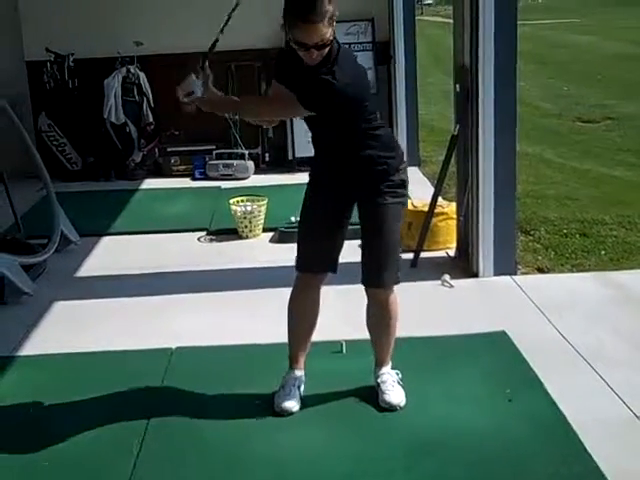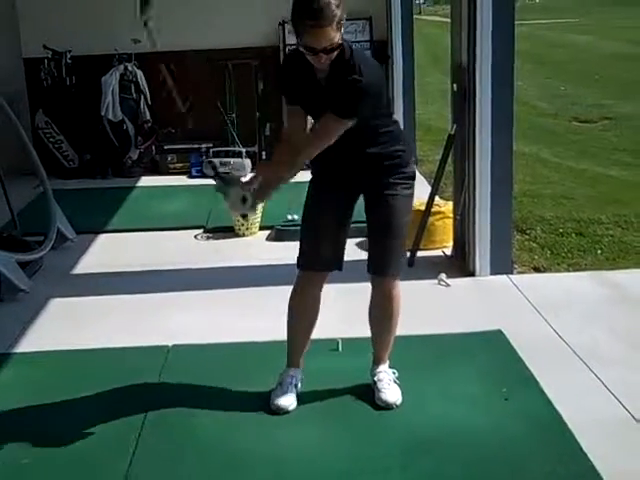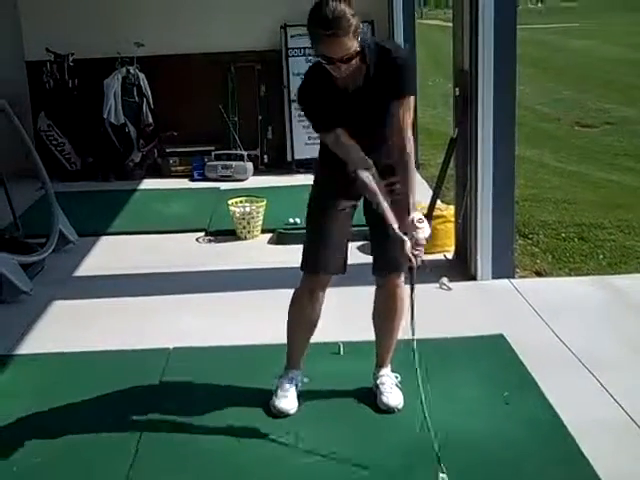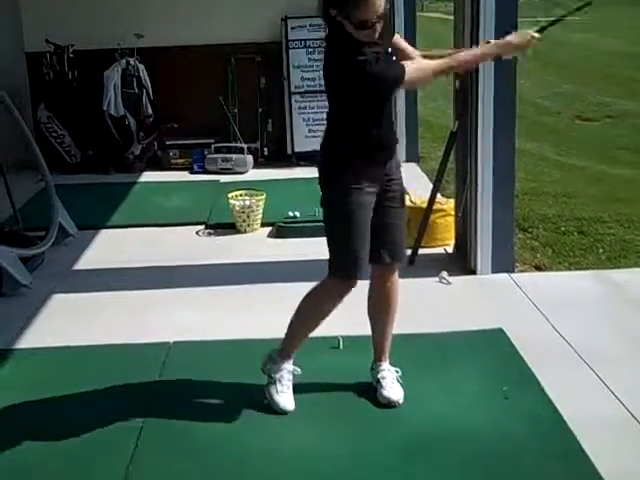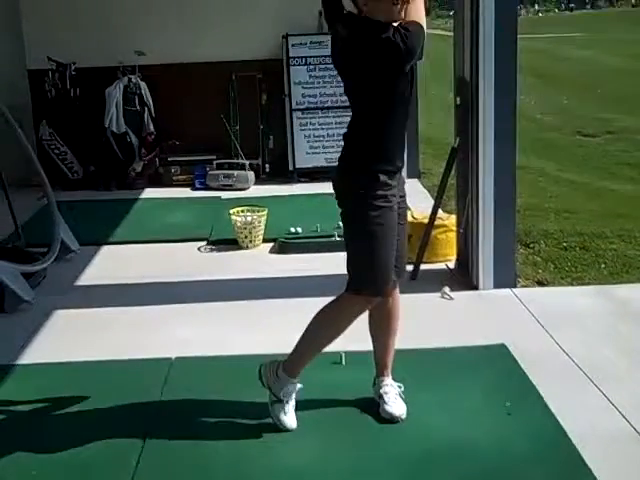
dt=0.2s
person 1, frame 1
left shoulder: (337, 80)
right shoulder: (292, 59)
left elbow: (266, 111)
right elbow: (270, 111)
left wrist: (210, 102)
right wrist: (212, 97)
left hip: (380, 175)
right hip: (329, 172)
left knee: (380, 285)
right knee: (308, 277)
left ankle: (384, 369)
right ankle: (294, 371)
person 1, frame 2
left shoulder: (360, 76)
right shoulder: (292, 69)
left elbow: (313, 145)
right elbow: (294, 137)
left wrist: (261, 187)
right wrist: (260, 178)
left hip: (388, 169)
right hip: (328, 171)
left knee: (385, 277)
right knee: (310, 274)
left ankle: (381, 367)
right ankle: (292, 370)
person 1, frame 3
left shoulder: (392, 61)
right shoulder: (313, 92)
left elbow: (402, 142)
right elbow: (356, 162)
left wrist: (410, 205)
right wrist: (389, 219)
left hip: (393, 170)
right hip: (338, 176)
left knee: (392, 276)
right knee: (315, 279)
left ankle: (384, 370)
right ankle: (292, 372)
person 1, frame 4
right shoulder: (354, 64)
left elbow: (413, 60)
right elbow: (433, 70)
right wrist: (495, 50)
left hip: (383, 163)
right hip: (345, 174)
left knee: (388, 268)
right knee: (344, 277)
left ankle: (381, 364)
right ankle: (281, 361)
person 1, frame 5
right shoulder: (396, 46)
left hip: (383, 176)
right hip: (367, 181)
left knee: (389, 284)
right knee: (364, 292)
left ankle: (384, 379)
right ankle: (284, 373)
